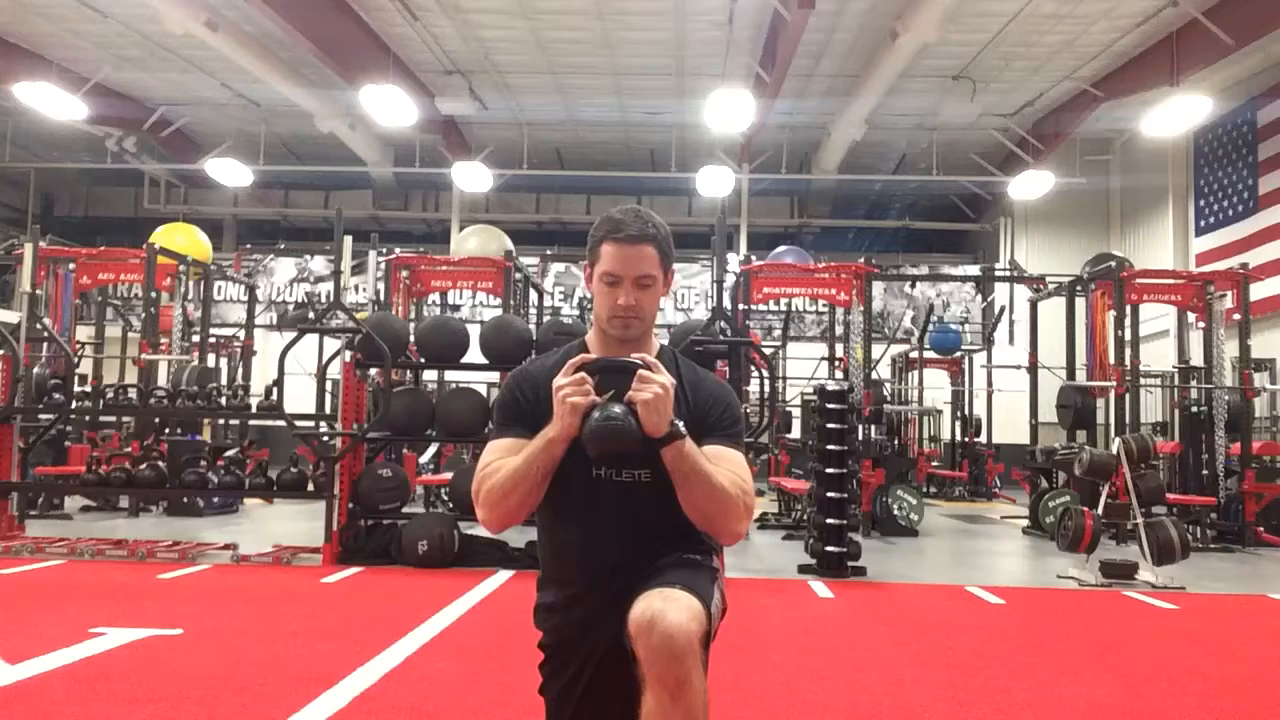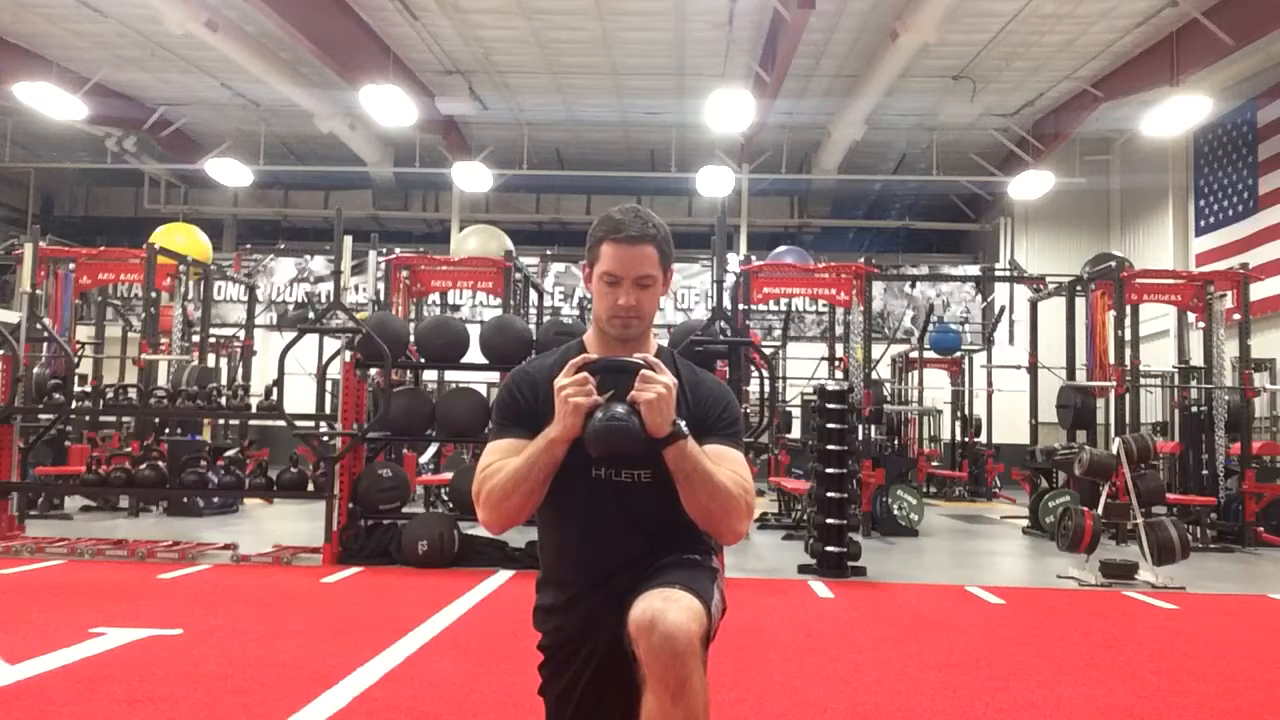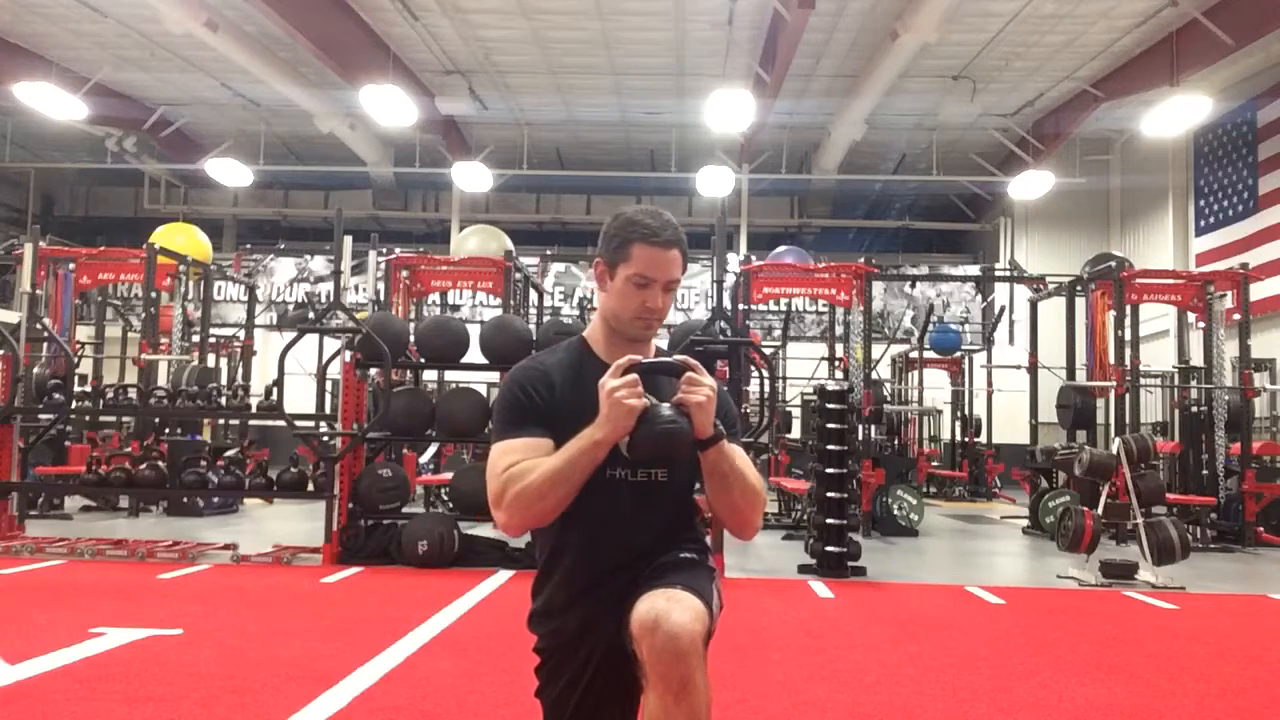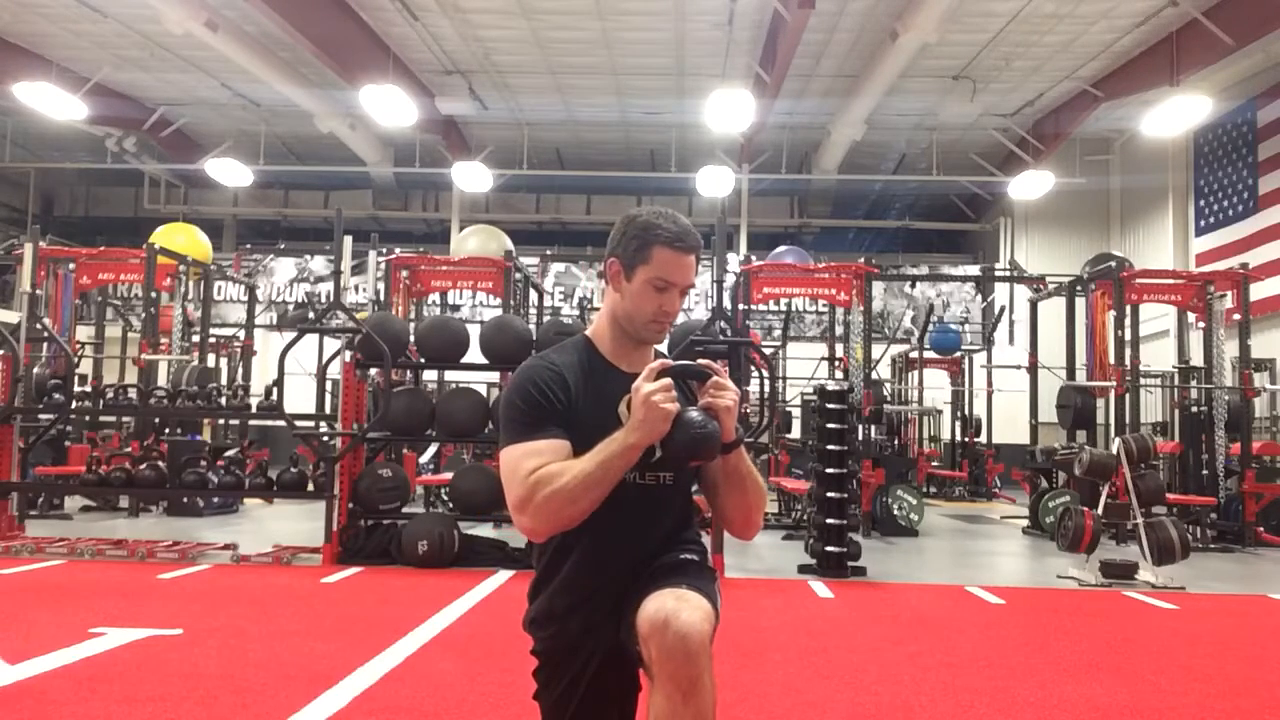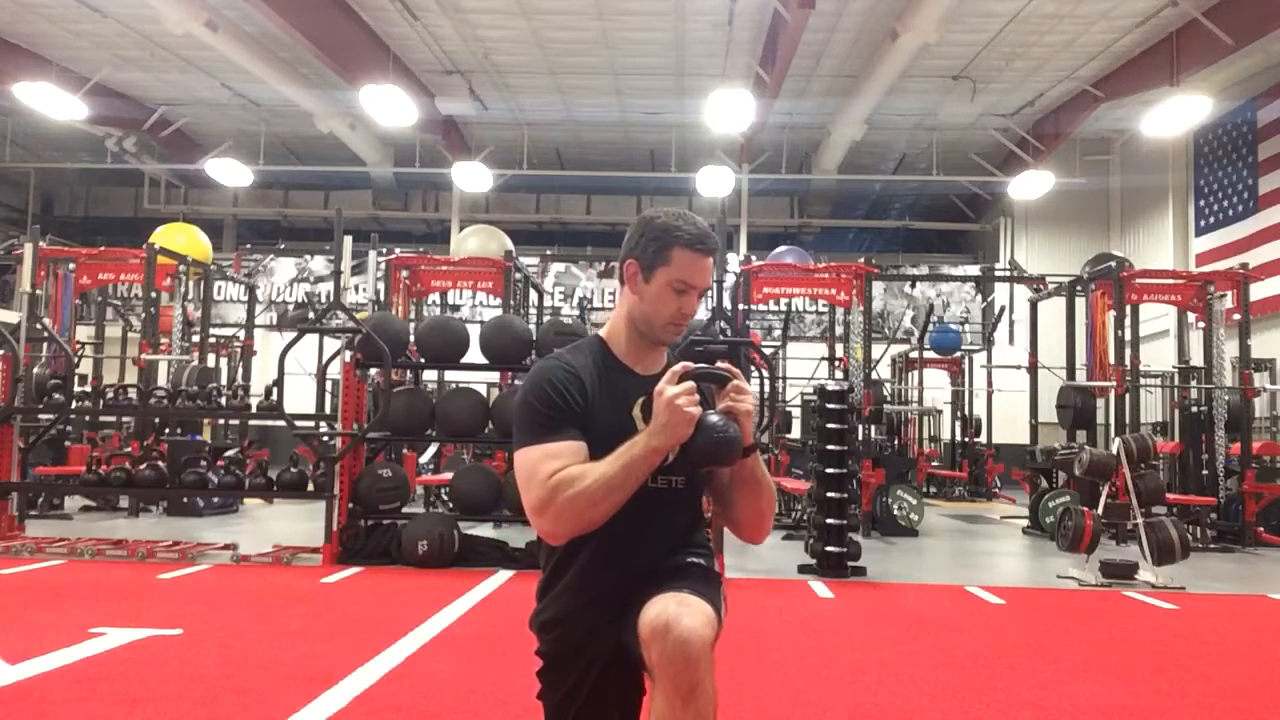
dt=0.7s
person 1, frame 1
left shoulder: (704, 392)
right shoulder: (535, 383)
left elbow: (732, 523)
right elbow: (492, 511)
left wrist: (669, 432)
right wrist: (560, 428)
left hip: (674, 575)
right hip: (575, 603)
left knee: (665, 630)
person 1, frame 2
left shoulder: (703, 392)
right shoulder: (533, 383)
left elbow: (733, 524)
right elbow: (493, 512)
left wrist: (670, 431)
right wrist: (561, 428)
left hip: (673, 577)
right hip: (575, 603)
left knee: (666, 629)
person 1, frame 3
left shoulder: (698, 388)
right shoulder: (538, 380)
left elbow: (746, 521)
right elbow: (511, 511)
left wrist: (708, 434)
right wrist: (604, 428)
left hip: (670, 570)
right hip: (574, 604)
left knee: (670, 631)
person 1, frame 4
right shoulder: (545, 379)
left elbow: (745, 523)
right elbow: (533, 514)
left wrist: (728, 438)
right wrist: (637, 432)
left hip: (668, 573)
right hip: (575, 607)
left knee: (679, 630)
person 1, frame 5
left shoulder: (698, 386)
right shoulder: (559, 379)
left elbow: (753, 528)
right elbow: (552, 516)
left wrist: (743, 442)
right wrist: (657, 436)
left hip: (675, 577)
right hip: (582, 609)
left knee: (679, 635)
